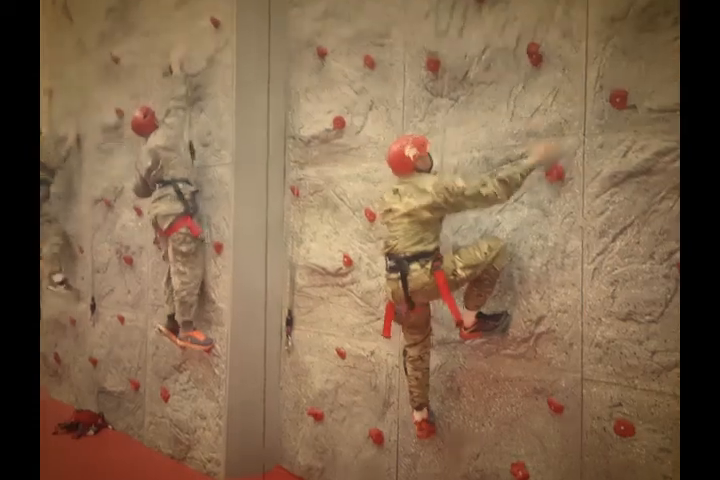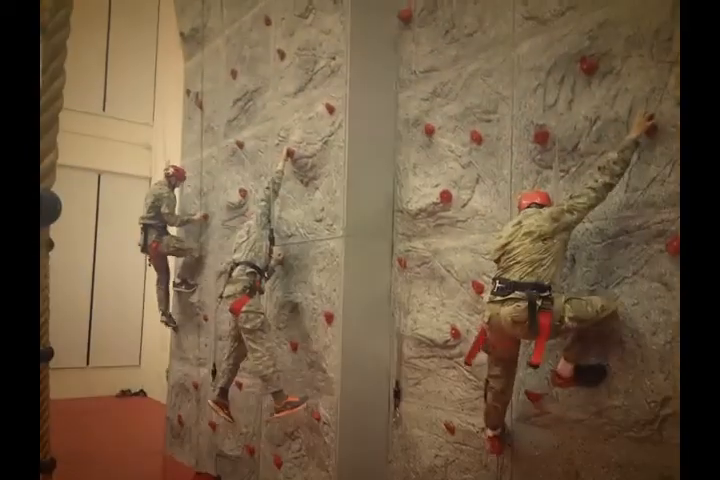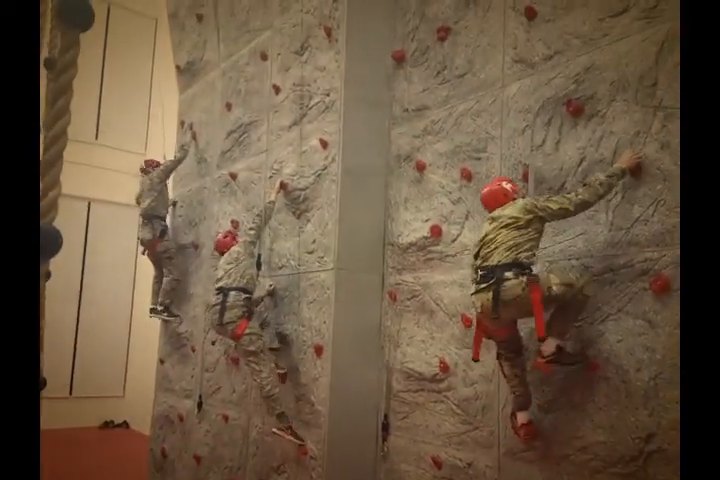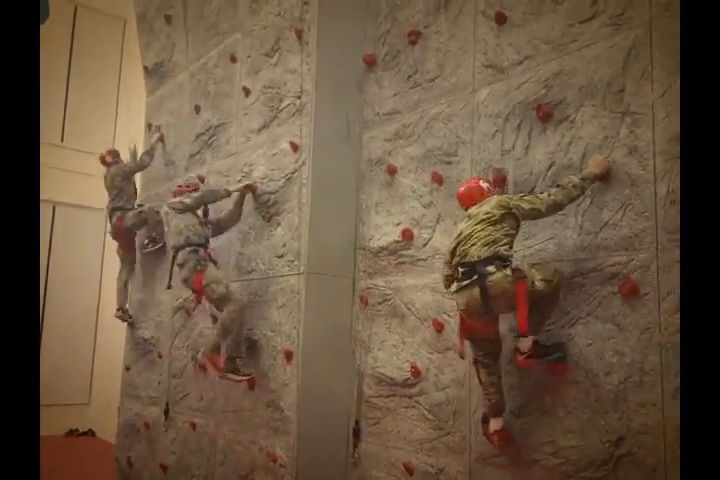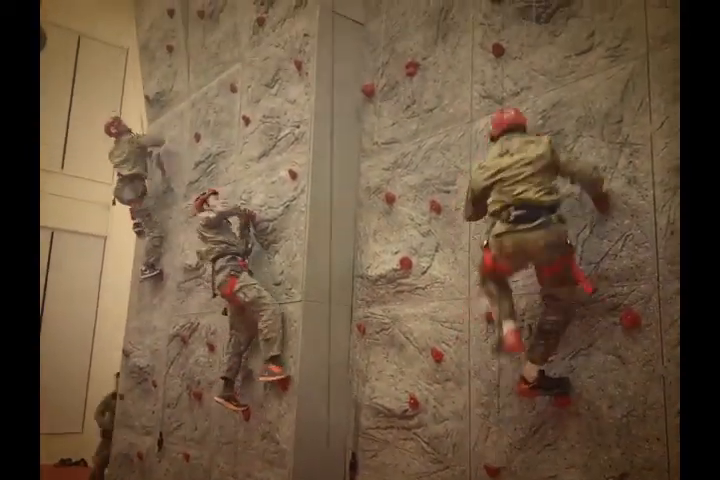
dt=1s
person 1, frame 1
left shoulder: (390, 196)
right shoulder: (435, 188)
right elbow: (493, 191)
right wrist: (533, 161)
left hip: (398, 283)
right hip: (428, 275)
left knee: (417, 346)
right knee: (495, 248)
left ankle: (421, 416)
right ankle: (470, 318)
person 1, frame 2
left shoulder: (508, 231)
right shoulder: (555, 216)
right elbow: (601, 180)
right wrist: (633, 137)
left hip: (496, 312)
right hip: (529, 311)
left knee: (500, 371)
right knee: (603, 308)
left ankle: (493, 433)
right ankle: (566, 369)
person 1, frame 3
left shoulder: (488, 228)
right shoulder: (528, 207)
right elbow: (581, 198)
right wrist: (621, 168)
left hip: (486, 301)
right hip: (514, 289)
left knee: (509, 353)
right knee: (578, 284)
left ankle: (522, 420)
right ankle: (549, 349)
person 1, frame 4
left shoulder: (461, 229)
right shoulder: (502, 203)
left elbow: (448, 278)
right elbow: (553, 200)
right wrist: (590, 173)
left hip: (468, 297)
right hip: (498, 282)
left knee: (486, 358)
right knee: (550, 279)
left ankle: (495, 426)
right ankle: (526, 347)
person 1, frame 5
left shoulder: (484, 165)
right shoulder: (543, 145)
left elbow: (471, 212)
right elbow: (584, 175)
right wrist: (599, 193)
left hip: (507, 238)
right hip: (547, 232)
left knee: (491, 276)
right knee: (557, 304)
left ankle: (510, 330)
right ankle: (531, 376)
person 2, frame 1
left shoulder: (149, 147)
right shoulder: (169, 131)
left elbow: (140, 188)
right elbow: (179, 104)
right wrist: (178, 71)
left hip: (160, 208)
right hip: (177, 206)
left knee: (176, 266)
right knee: (188, 268)
left ankle: (173, 321)
right ankle: (185, 328)
person 2, frame 2
left shoulder: (245, 234)
right shoulder: (257, 222)
right elbow: (269, 195)
left wrist: (273, 261)
right wrist: (280, 167)
left hip: (234, 289)
right hip: (243, 289)
left knee: (238, 346)
right knee: (260, 347)
left ankle: (221, 397)
right ankle: (281, 400)
person 2, frame 3
left shoulder: (226, 262)
right shoulder: (242, 249)
right elbow: (257, 224)
left wrist: (263, 295)
right wrist: (273, 197)
left hip: (218, 314)
right hip: (234, 313)
right knee: (263, 366)
right ankle: (283, 422)
person 2, frame 4
left shoulder: (200, 222)
right shoulder: (172, 206)
left elbow: (229, 221)
right elbow: (203, 196)
left wrist: (240, 196)
right wrist: (232, 189)
left hip: (202, 265)
right hip: (195, 265)
left knee: (231, 307)
right knee: (236, 303)
left ankle: (230, 363)
right ankle: (212, 352)
person 2, frame 5
left shoulder: (222, 228)
right shoulder: (206, 219)
left elbow: (245, 250)
right elbow: (226, 210)
left wrist: (246, 225)
right wrist: (241, 211)
left hip: (230, 278)
right hip: (232, 273)
left knee: (240, 334)
right knee: (269, 307)
left ankle: (227, 390)
right ankle: (272, 364)
person 3, frame 1
right shoulder: (43, 144)
right elbow: (56, 160)
left wrist: (66, 138)
right wrist: (70, 142)
left hip: (42, 193)
right hip: (41, 194)
left knee: (48, 232)
right knee: (53, 235)
right ankle: (57, 278)
person 3, frame 2
left shoulder: (156, 187)
right shoulder: (165, 193)
right elbow: (170, 218)
right wrist: (193, 218)
left hip: (148, 237)
right hip: (156, 237)
left knee: (163, 276)
right knee: (193, 251)
left ankle: (165, 314)
right ankle: (181, 281)
person 3, frame 3
left shoulder: (143, 187)
right shoulder: (155, 177)
right elbow: (177, 160)
left wrist: (167, 204)
right wrist: (188, 144)
left hip: (147, 231)
right hip: (157, 230)
left knee: (160, 270)
right knee: (173, 272)
left ankle: (155, 306)
right ankle: (162, 307)
person 3, frame 4
left shoulder: (111, 173)
right shoulder: (118, 170)
left elbow: (132, 162)
right elbow: (143, 163)
right wrist: (155, 140)
left hip: (118, 222)
right hip: (122, 219)
left knee: (127, 267)
right knee: (154, 210)
left ankle: (121, 307)
right ankle: (152, 241)
person 3, frame 5
left shoulder: (113, 151)
right shoulder: (135, 139)
right elbow: (157, 141)
left wrist: (150, 156)
right wrist: (155, 157)
left hip: (121, 190)
right hip: (134, 189)
right knee: (154, 230)
left ankle: (136, 222)
right ankle: (149, 267)
